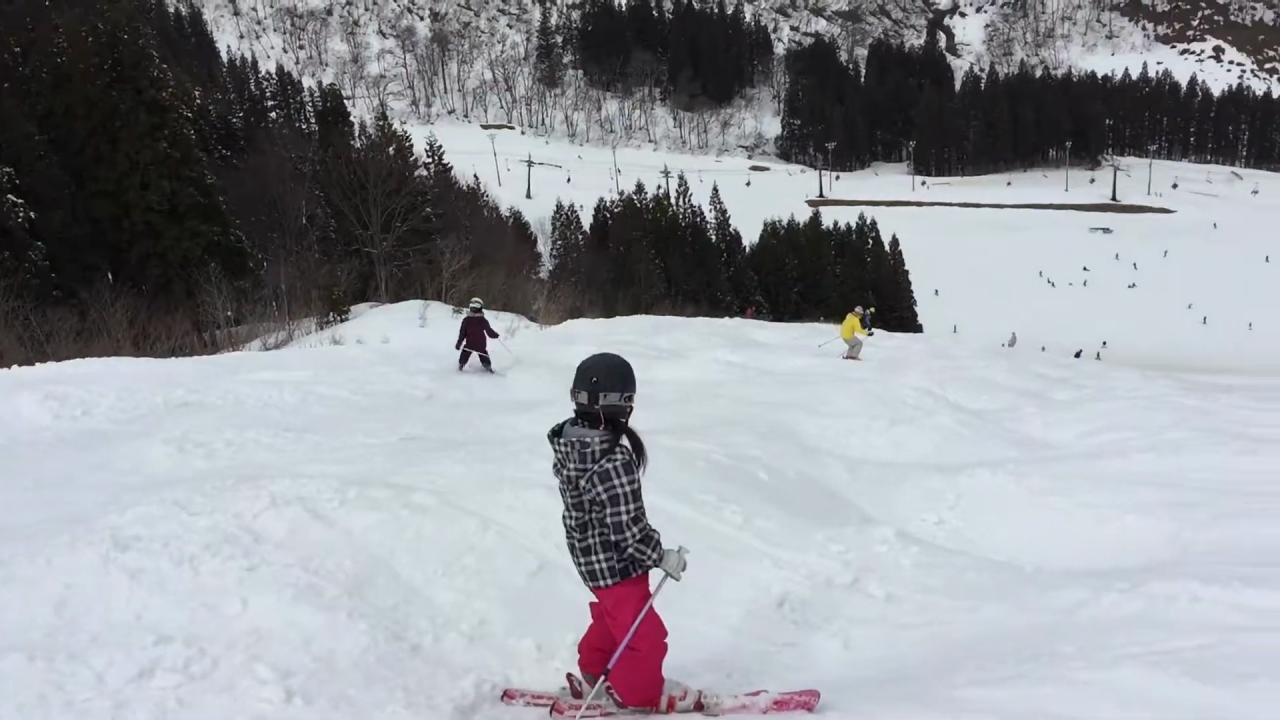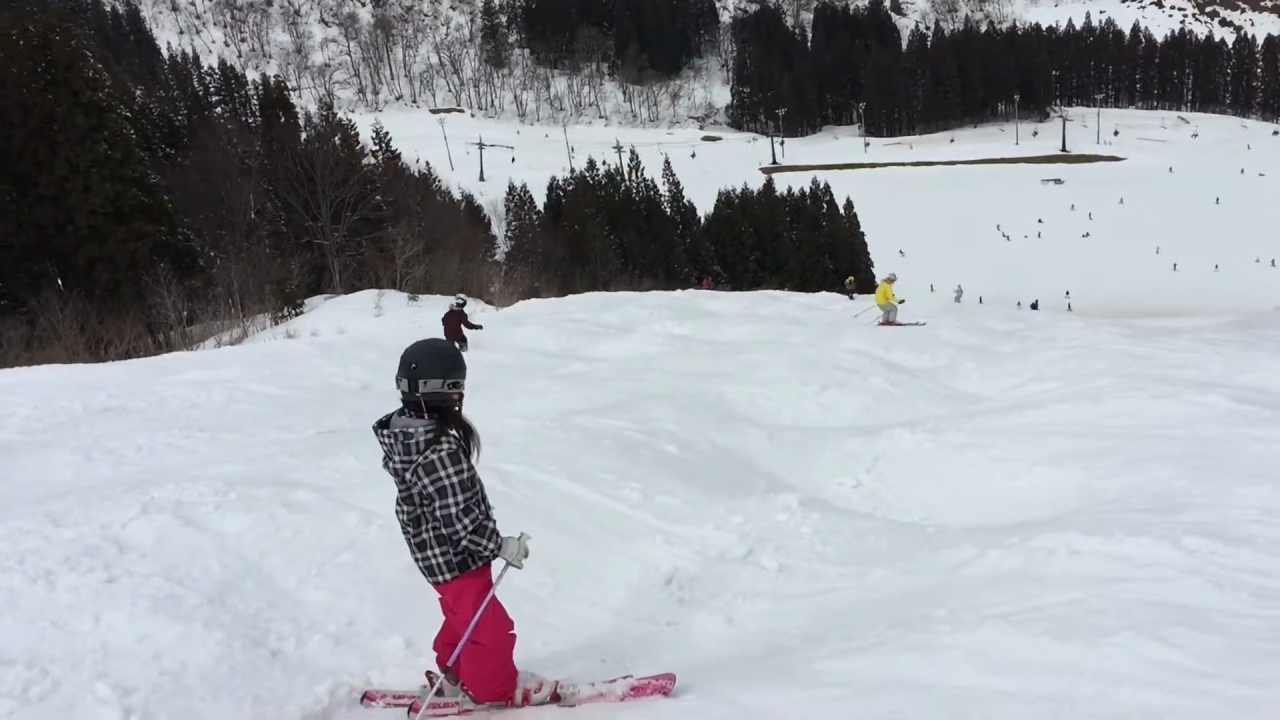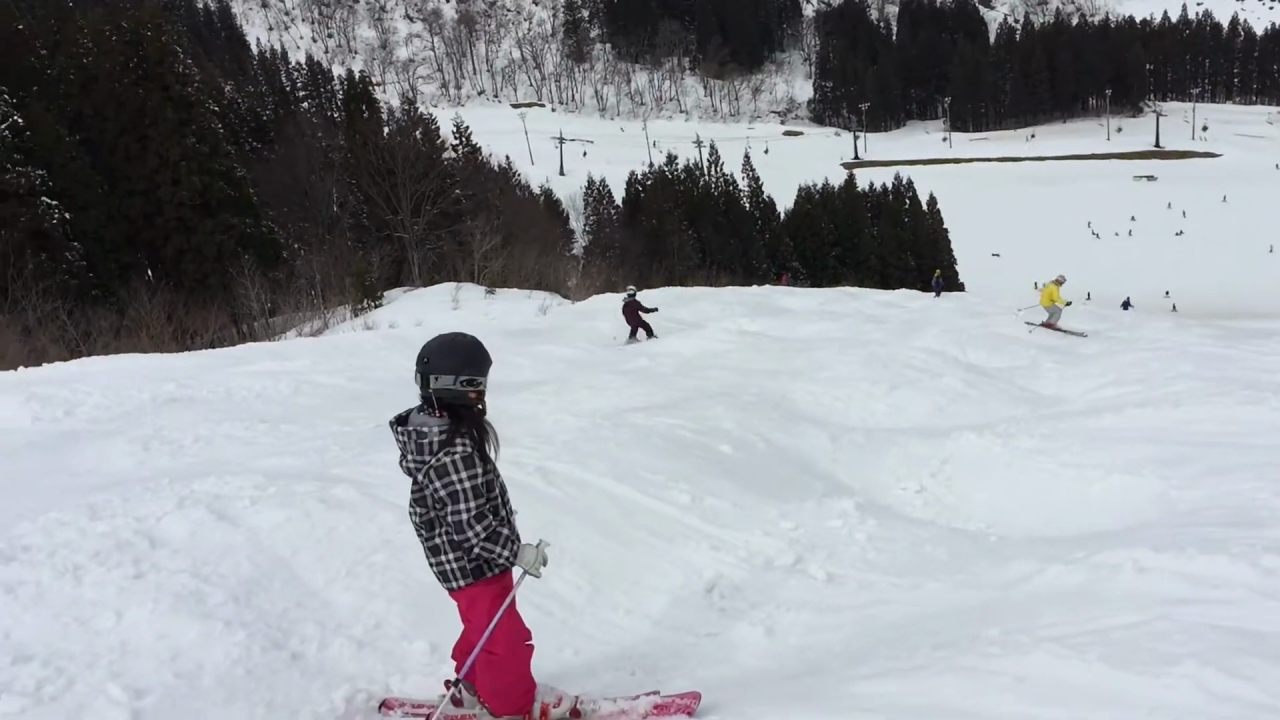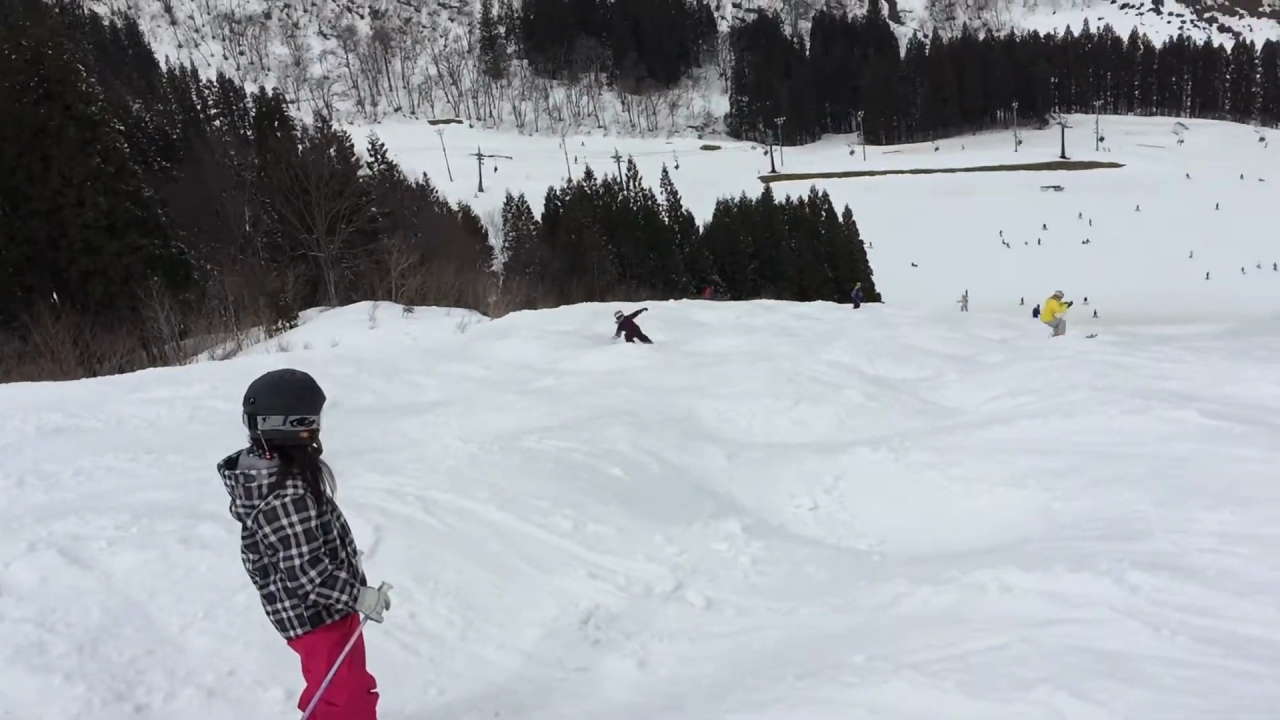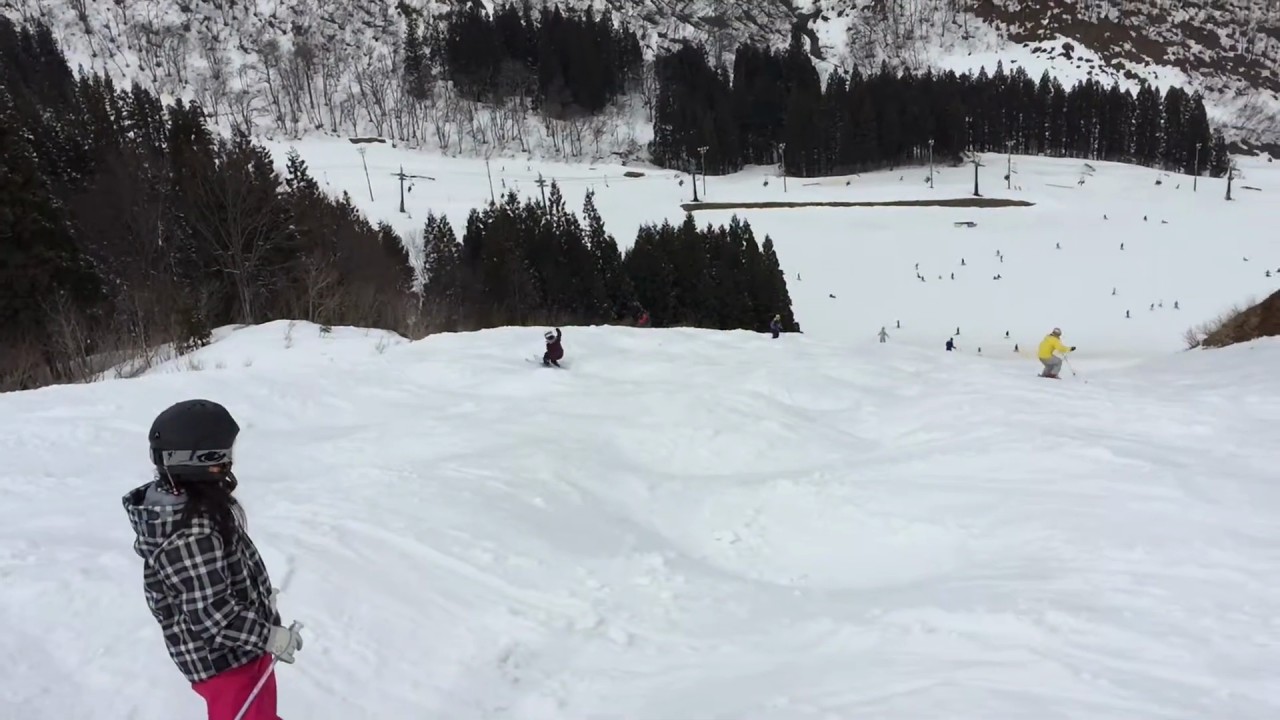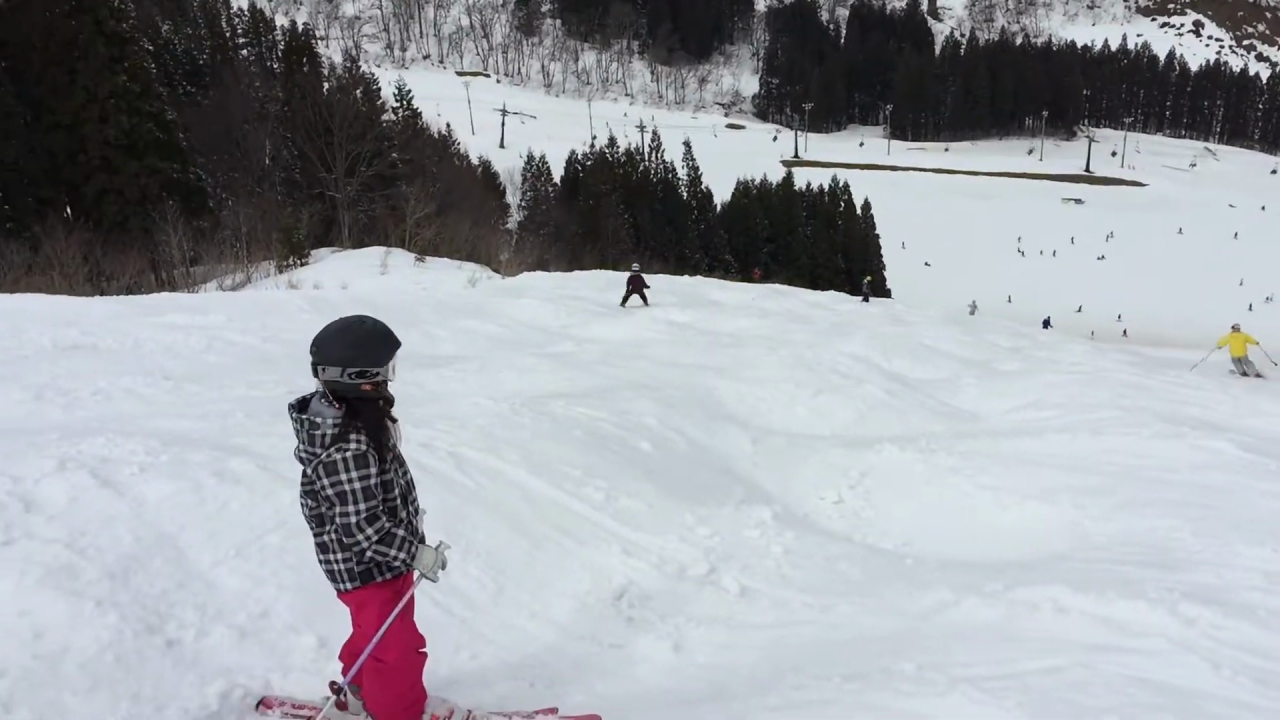
dt=0.7s
person 1, frame 1
left shoulder: (569, 438)
right shoulder: (613, 462)
right elbow: (627, 529)
right wrist: (661, 556)
left hip: (591, 558)
right hip: (616, 564)
left knee: (612, 618)
right knee: (644, 633)
left ankle: (595, 676)
right ankle: (638, 693)
person 1, frame 2
left shoulder: (403, 431)
right shoulder: (440, 452)
right elbow: (459, 520)
right wrist: (501, 545)
left hip: (437, 554)
right hip: (456, 558)
left knee: (463, 616)
right knee: (488, 626)
left ankle: (455, 675)
right ankle: (495, 687)
person 1, frame 3
left shoulder: (432, 428)
right shoulder: (455, 453)
right elbow: (472, 526)
right wrist: (518, 552)
left hip: (463, 560)
right hip: (475, 565)
left knee: (483, 628)
right knee: (503, 636)
left ankle: (474, 688)
person 1, frame 4
left shoulder: (268, 469)
right shoulder: (286, 496)
right elbow: (306, 572)
right wrist: (359, 597)
left hip: (312, 608)
right hip: (316, 613)
left knee: (333, 684)
person 1, frame 5
left shoulder: (186, 502)
right shoulder: (193, 534)
right elbow: (211, 614)
right wrist: (270, 636)
left hip: (238, 648)
right hip: (224, 656)
person 1, frame 6
left shoulder: (349, 414)
right shoulder: (348, 448)
right elbow: (361, 527)
left wrist: (407, 537)
right wrist: (416, 553)
left hip: (381, 556)
right hip: (367, 564)
left knee: (375, 632)
right knee: (394, 643)
